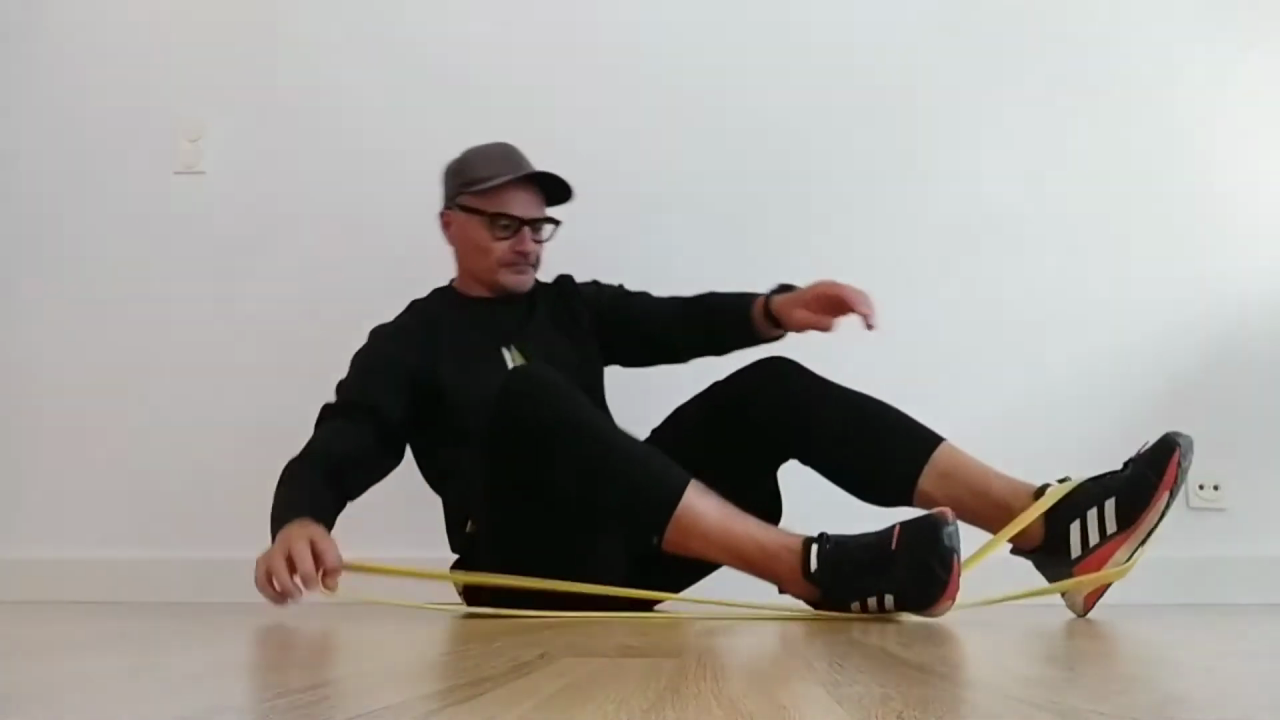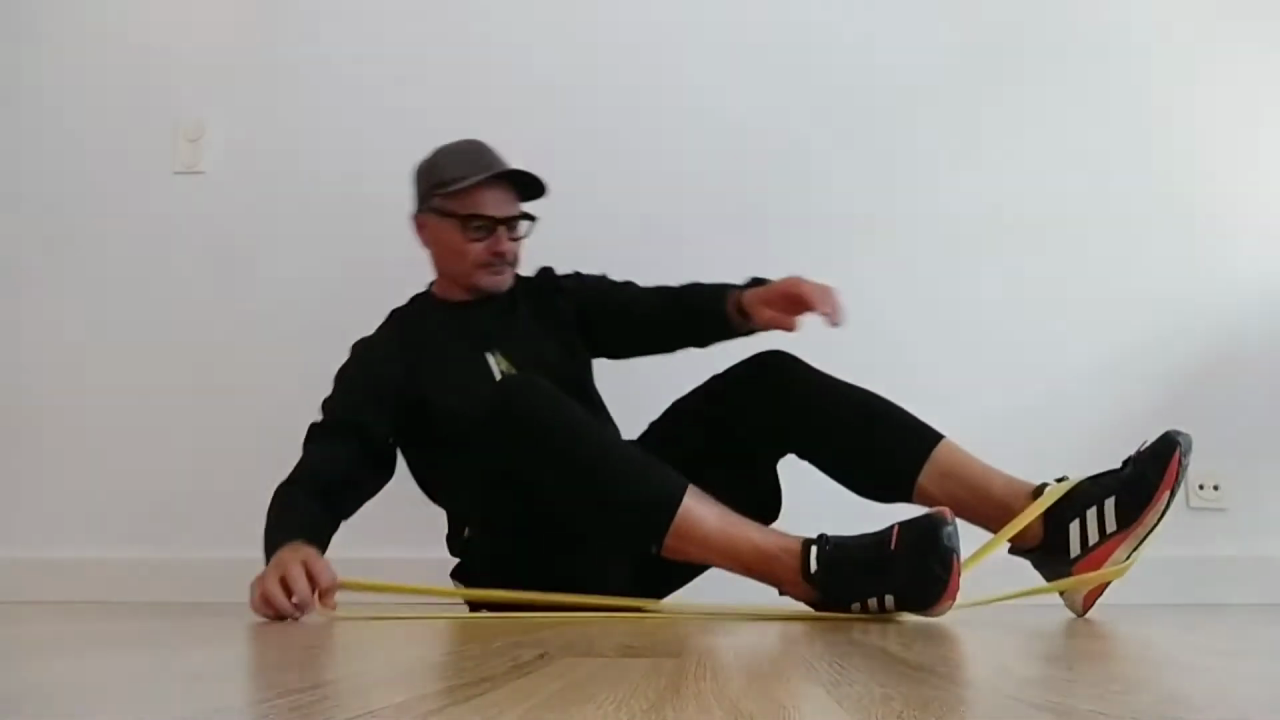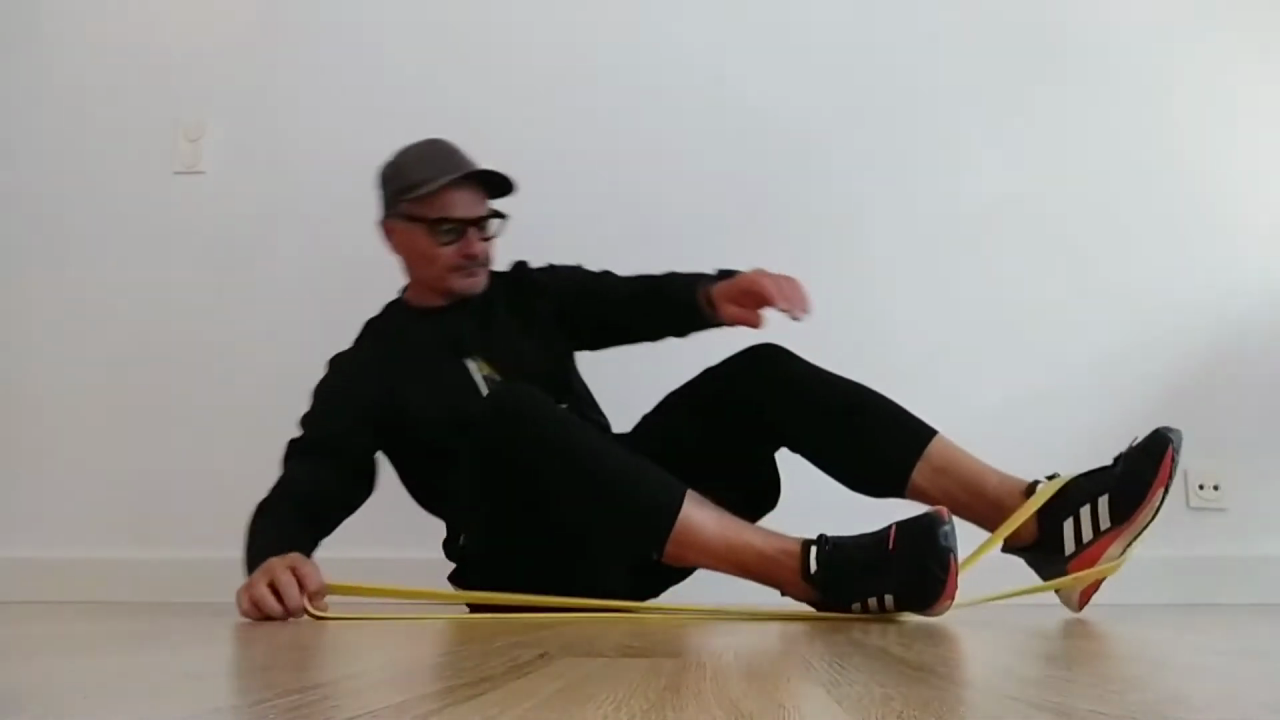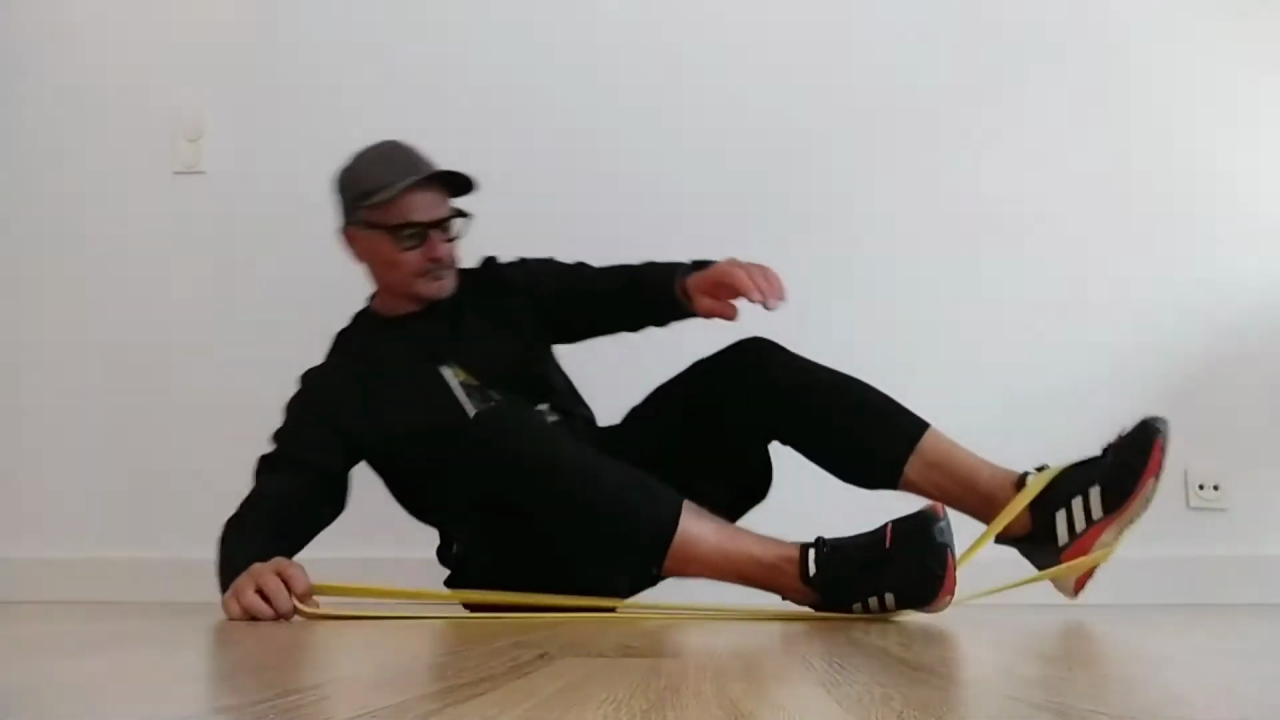
dt=0.1s
person 1, frame 1
left shoulder: (569, 305)
right shoulder: (411, 341)
left elbow: (681, 323)
right elbow: (338, 452)
left wrist: (777, 309)
right wrist: (300, 522)
left hip: (620, 549)
right hip: (530, 566)
left knee: (768, 388)
right knee: (531, 401)
left ankle: (1050, 529)
right ankle: (817, 570)
person 1, frame 2
left shoulder: (553, 299)
right shoulder: (394, 355)
left elbow: (660, 314)
right elbow: (324, 476)
left wrist: (745, 301)
right wrist: (290, 548)
left hip: (623, 542)
right hip: (531, 566)
left knee: (766, 382)
right knee: (518, 406)
left ankle: (1046, 528)
right ankle: (817, 570)
person 1, frame 3
left shoulder: (531, 294)
right shoulder: (371, 367)
left elbow: (640, 303)
right elbow: (307, 492)
left wrist: (715, 295)
right wrist: (276, 558)
left hip: (616, 541)
right hip: (529, 568)
left knee: (760, 376)
right knee: (511, 416)
left ankle: (1041, 525)
right ankle: (817, 571)
person 1, frame 4
left shoulder: (504, 291)
right shoulder: (345, 383)
left elbow: (615, 293)
right elbow: (266, 516)
left wrist: (693, 285)
right wrist: (251, 568)
left hip: (614, 508)
right hip: (527, 563)
left knee: (750, 370)
right knee: (499, 441)
left ankle: (1035, 516)
right ankle: (816, 573)
